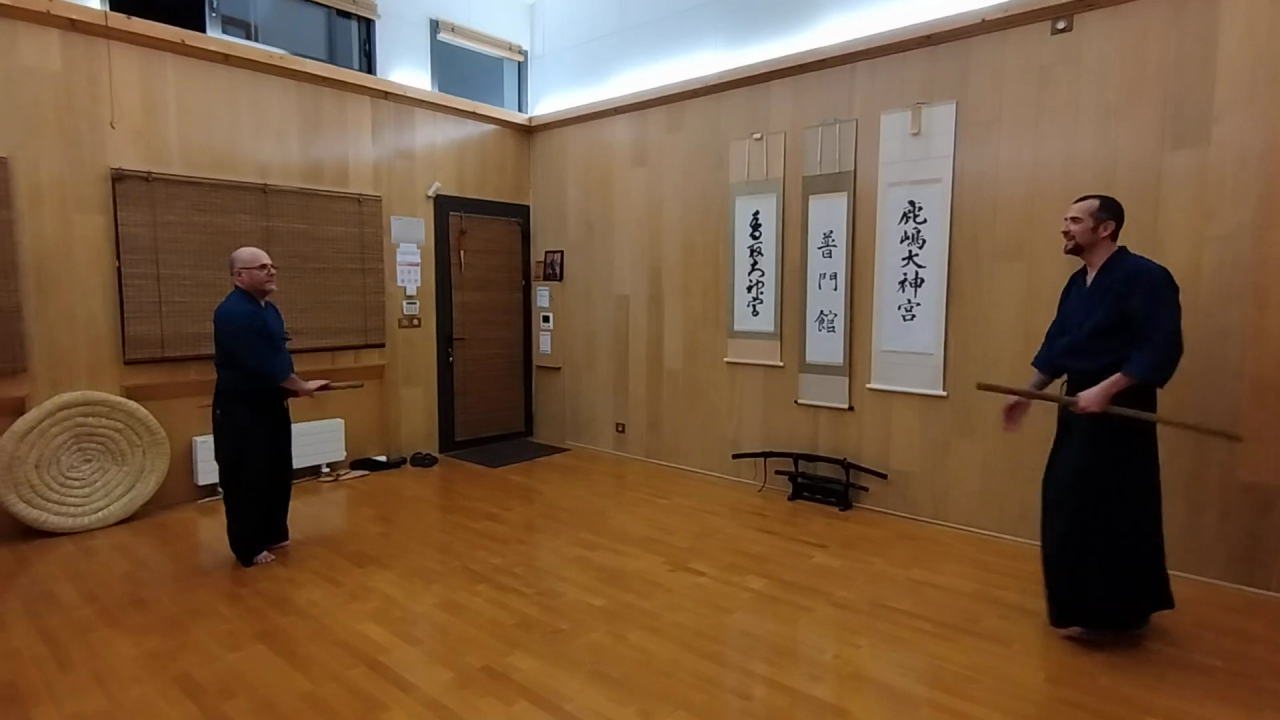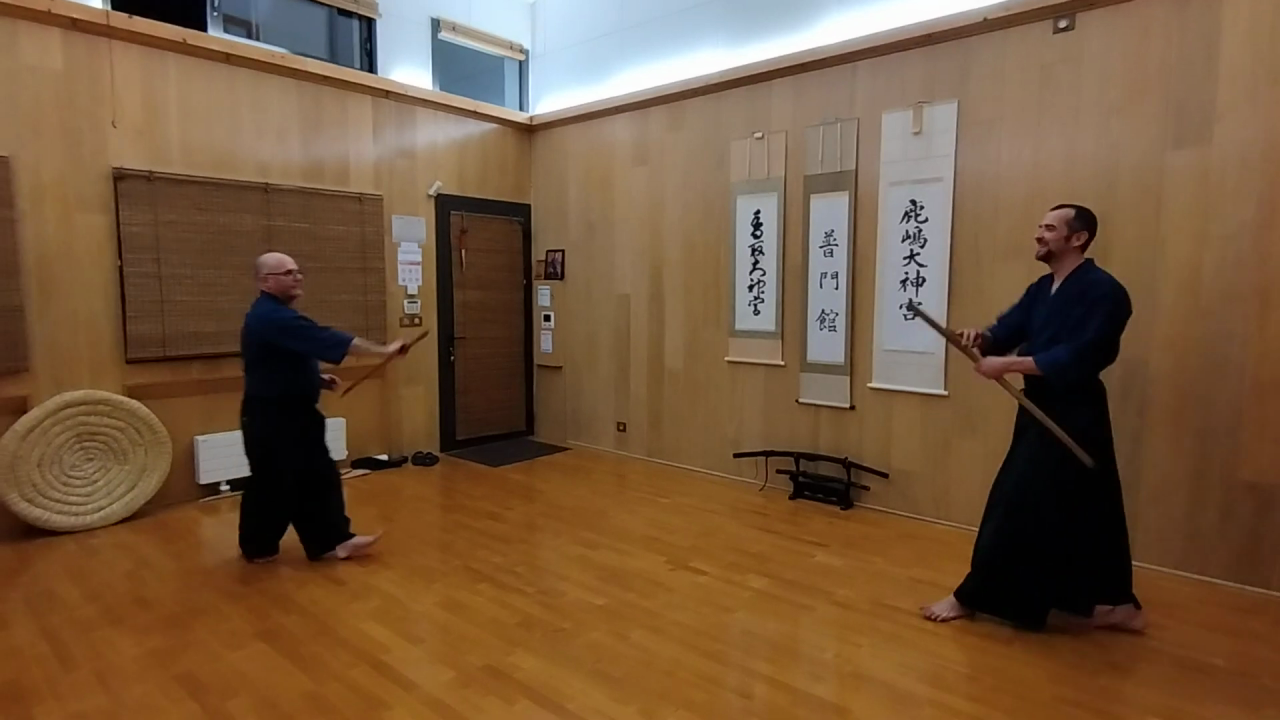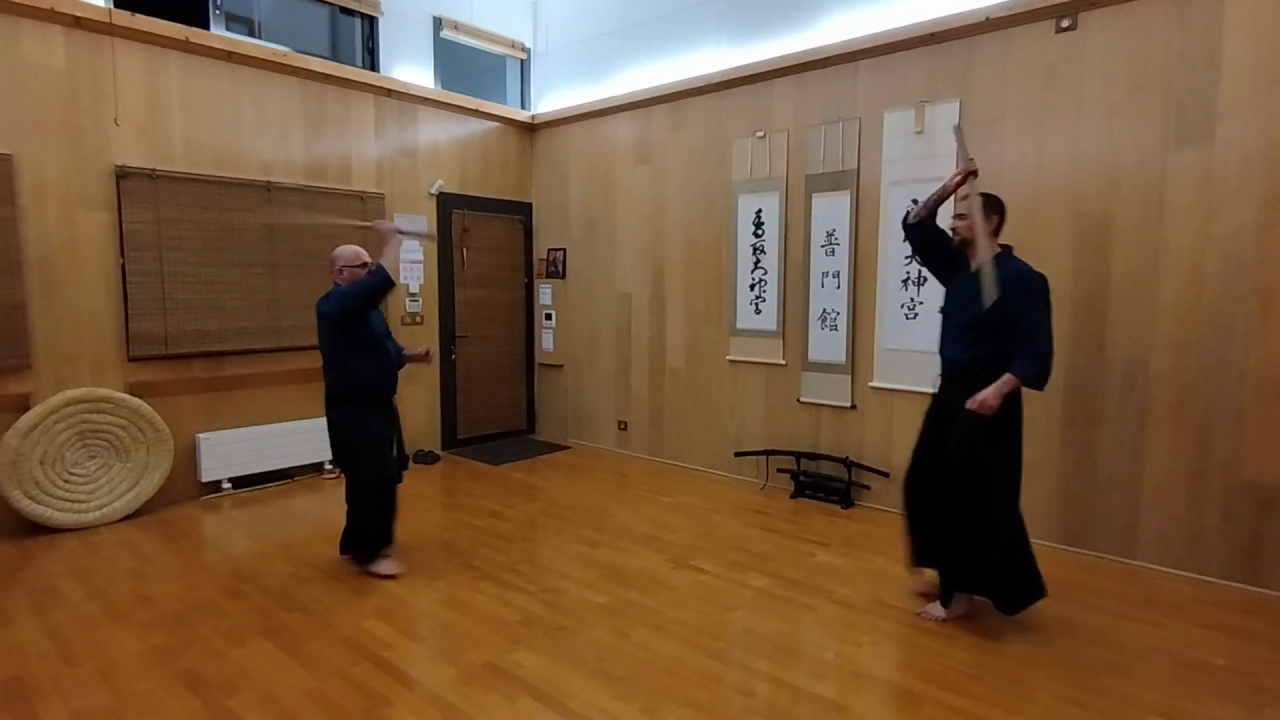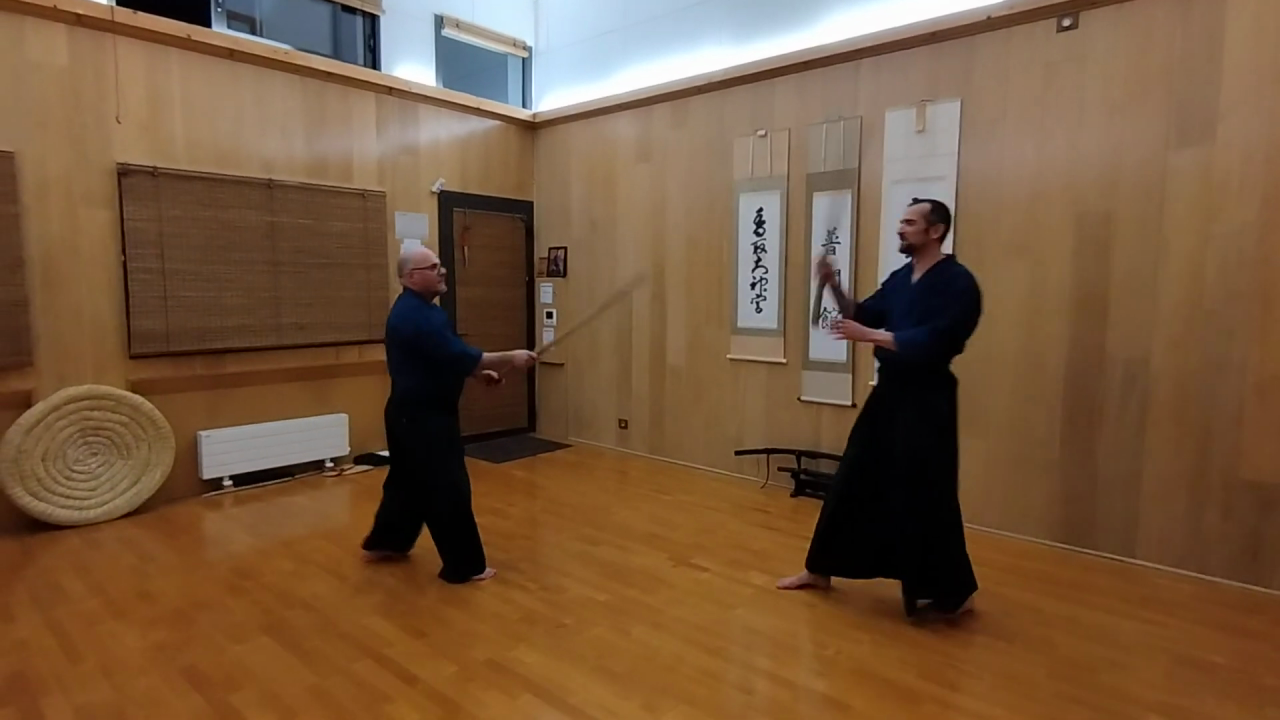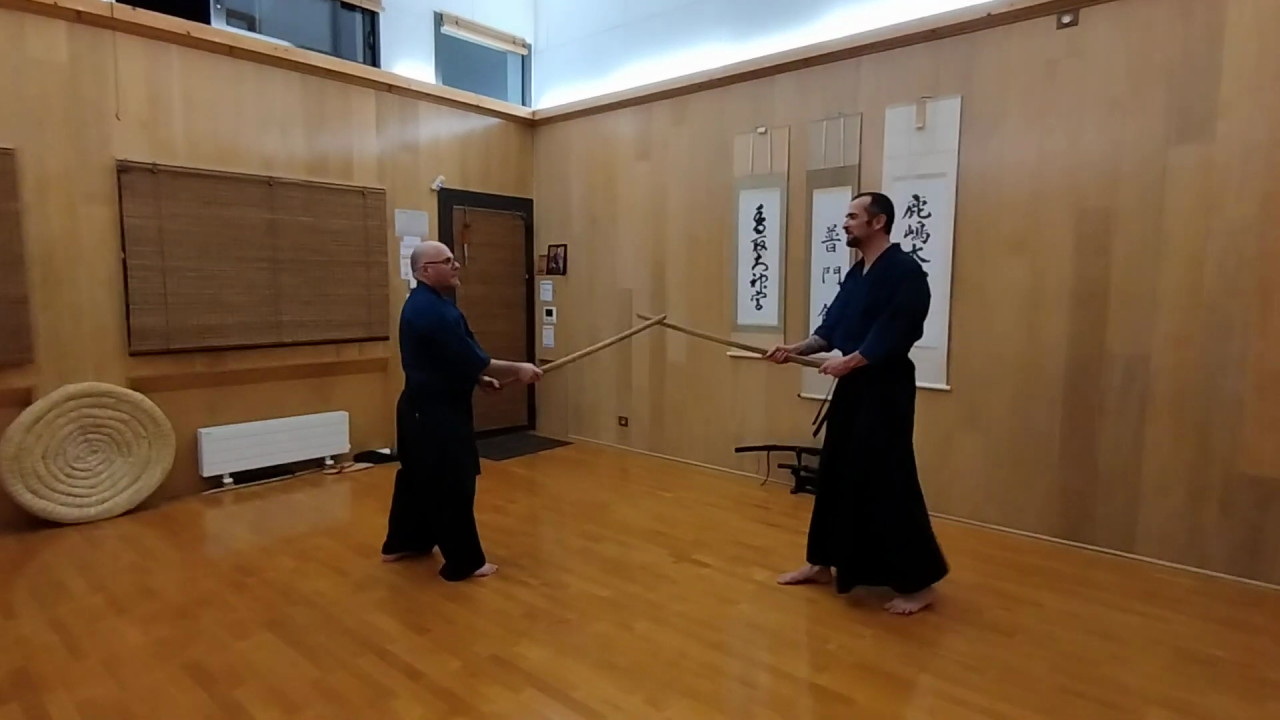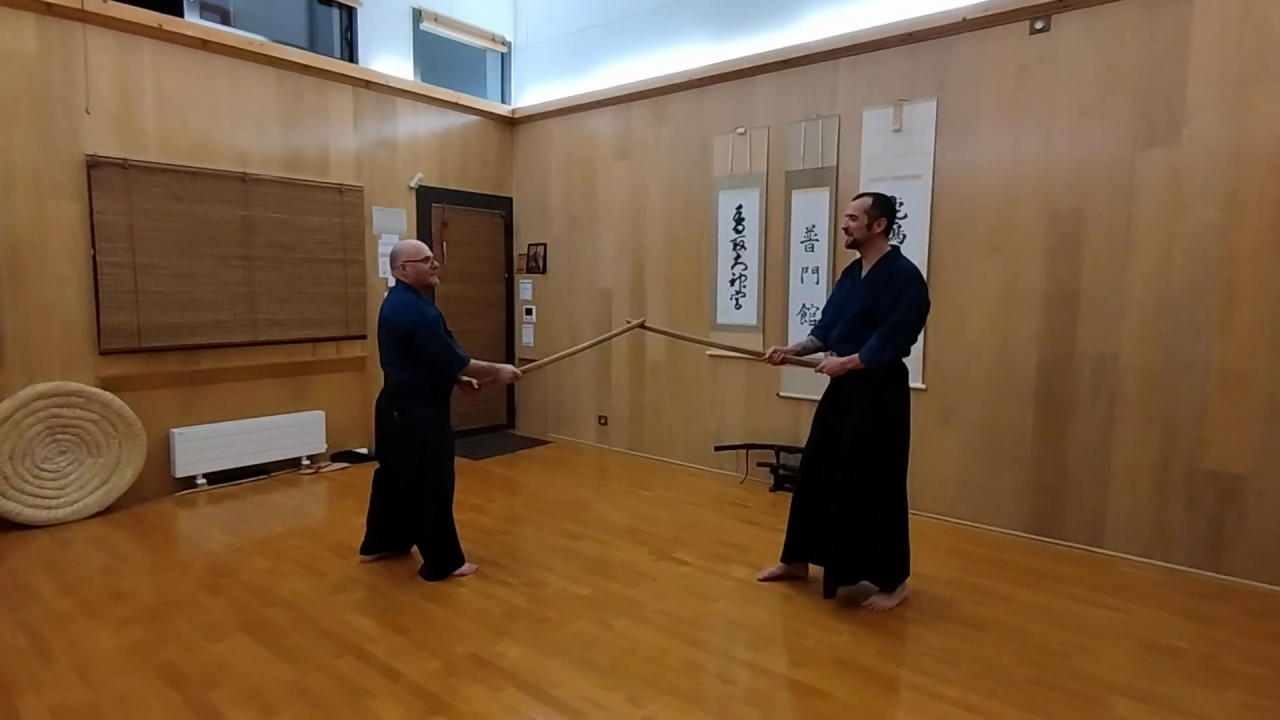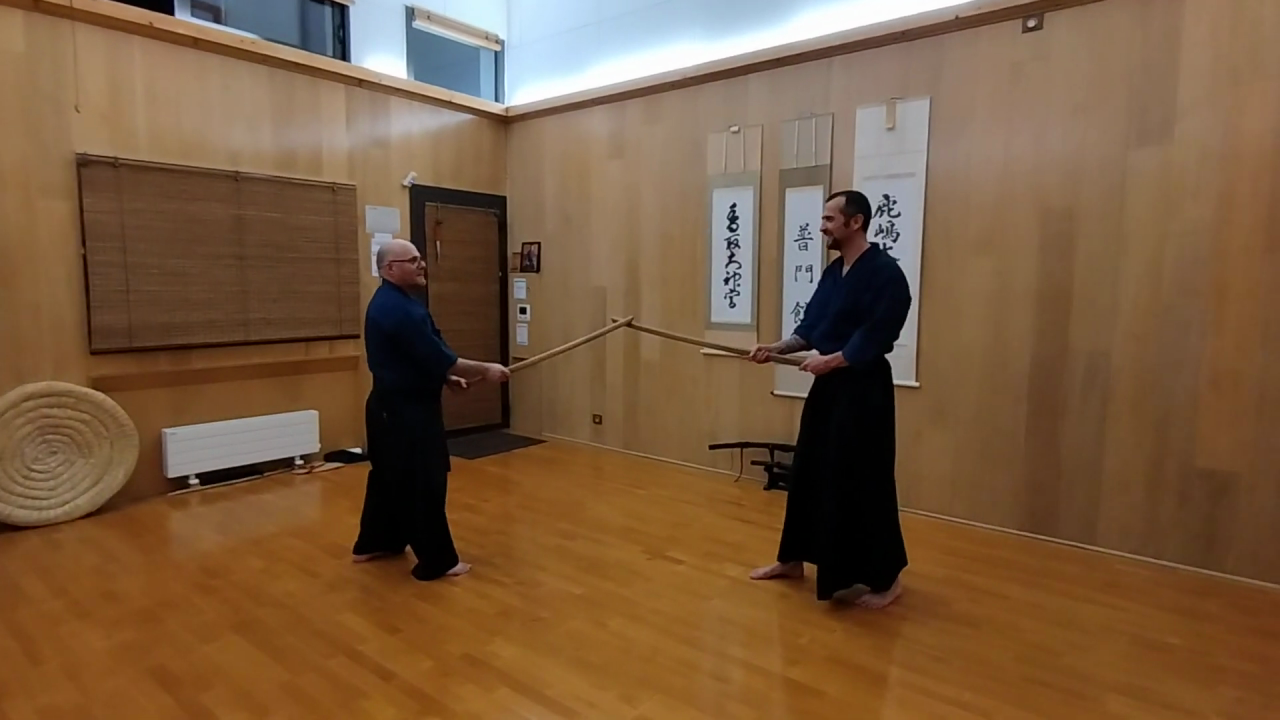
dt=0.5s
person 1, frame 1
left shoulder: (1144, 277)
right shoulder: (1078, 283)
left elbow: (1161, 349)
right elbow: (1058, 346)
left wrist: (1106, 390)
right wrist: (1028, 393)
left hip: (1117, 409)
right hip: (1079, 404)
left knee: (1098, 510)
right knee: (1070, 502)
left ankle: (1099, 615)
right ankle: (1087, 608)
person 1, frame 2
left shoulder: (1102, 292)
right shoulder: (1042, 289)
left elbow: (1078, 357)
right elbow: (1008, 330)
left wrist: (1008, 364)
right wrist: (979, 342)
left hip: (1073, 414)
right hip: (1043, 408)
left knee: (1017, 506)
right knee: (1083, 511)
left ankle: (972, 598)
right ankle: (1115, 603)
person 1, frame 3
left shoulder: (1021, 279)
right shoulder: (956, 265)
left elbow: (1036, 351)
right elbow: (916, 229)
left wrist: (1000, 389)
right wrist: (945, 191)
left hip: (986, 403)
right hip: (950, 395)
left knee: (977, 499)
right knee: (924, 484)
left ankle: (960, 591)
right ankle: (953, 582)
person 1, frame 4
left shoulder: (958, 284)
right shoulder: (900, 279)
left elbow: (932, 342)
right elbow: (865, 316)
left wrist: (867, 336)
right wrist: (833, 286)
left hip: (927, 400)
right hip: (889, 394)
left knee: (926, 496)
right knee: (853, 482)
left ankle: (954, 591)
right ankle: (819, 569)
person 1, frame 5
left shoulder: (904, 271)
right shoulder: (857, 273)
left elbow: (893, 335)
right elbow: (833, 327)
left wrist: (849, 361)
right wrist: (794, 349)
left hip: (887, 387)
right hip: (854, 386)
left knee: (887, 481)
right knee: (836, 473)
left ankle: (919, 579)
right ankle: (822, 562)
person 1, frame 6
left shoulder: (904, 277)
right shoulder: (851, 274)
left elbow: (895, 341)
right elbow: (827, 329)
left wrist: (848, 362)
right wrist: (791, 351)
left hip: (880, 392)
right hip: (843, 388)
left knee: (875, 485)
right knee: (815, 472)
left ankle: (892, 580)
right ankle: (796, 559)
person 1, frame 7
left shoulder: (884, 273)
right shoulder: (833, 272)
left elbow: (877, 338)
right elbow: (811, 327)
left wrist: (832, 359)
right wrist: (776, 348)
left hip: (864, 389)
right hip: (828, 386)
left knee: (864, 483)
right knee: (809, 472)
left ankle: (885, 578)
right ankle: (793, 559)
person 2, frame 1
left shoulder: (267, 309)
right shoulder: (235, 313)
right elbow: (262, 363)
left wrist: (295, 385)
right wrist: (302, 386)
left hip: (269, 407)
right hip: (241, 411)
left knee: (278, 475)
right knee: (247, 481)
left ankle: (270, 535)
right ankle: (248, 548)
person 2, frame 2
left shoulder: (280, 315)
right shoulder: (269, 318)
right elbow: (326, 341)
left wrist: (317, 380)
right wrist: (382, 349)
left hip: (295, 414)
right hip: (269, 417)
left knee: (319, 475)
right knee: (271, 483)
left ankle: (333, 540)
right ankle: (256, 547)
person 2, frame 3
left shoulder: (365, 308)
right shoulder: (336, 304)
left elbow: (383, 350)
right elbow: (380, 283)
left wrist: (410, 356)
right wrist: (390, 241)
left hip: (376, 404)
right hip: (353, 409)
left knee: (377, 478)
right knee: (377, 479)
left ankle: (360, 545)
right ankle: (369, 552)
person 2, frame 4
left shoulder: (416, 309)
right shoulder: (416, 316)
left elbow: (445, 358)
right elbow: (458, 356)
left wrist: (480, 371)
right wrist: (509, 358)
left hip: (413, 413)
right hip: (423, 416)
left knee: (408, 481)
right knee: (448, 489)
left ankle: (383, 541)
right ankle: (464, 566)
person 2, frame 5
left shoulder: (422, 303)
right shoulder: (433, 310)
right elbow: (468, 359)
left wrist: (478, 379)
right wrist: (516, 370)
left hip: (423, 407)
right hip: (437, 412)
left knee: (418, 477)
right knee: (452, 485)
left ankle: (403, 542)
right ankle: (463, 562)
person 2, frame 6
left shoulder: (400, 302)
right shoulder: (413, 309)
right elbow: (449, 357)
left wrist: (457, 377)
right wrist: (496, 371)
left hip: (401, 405)
right hip: (416, 410)
left knee: (396, 475)
right knee: (432, 483)
left ankle: (381, 542)
right ankle: (442, 561)
person 2, frame 7
left shoulder: (387, 302)
right shoulder: (399, 309)
right elbow: (437, 357)
left wrist: (445, 377)
right wrist: (484, 370)
left hip: (393, 405)
right hip: (406, 410)
left knee: (390, 476)
right knee: (424, 483)
left ankle: (373, 543)
right ankle: (437, 560)
